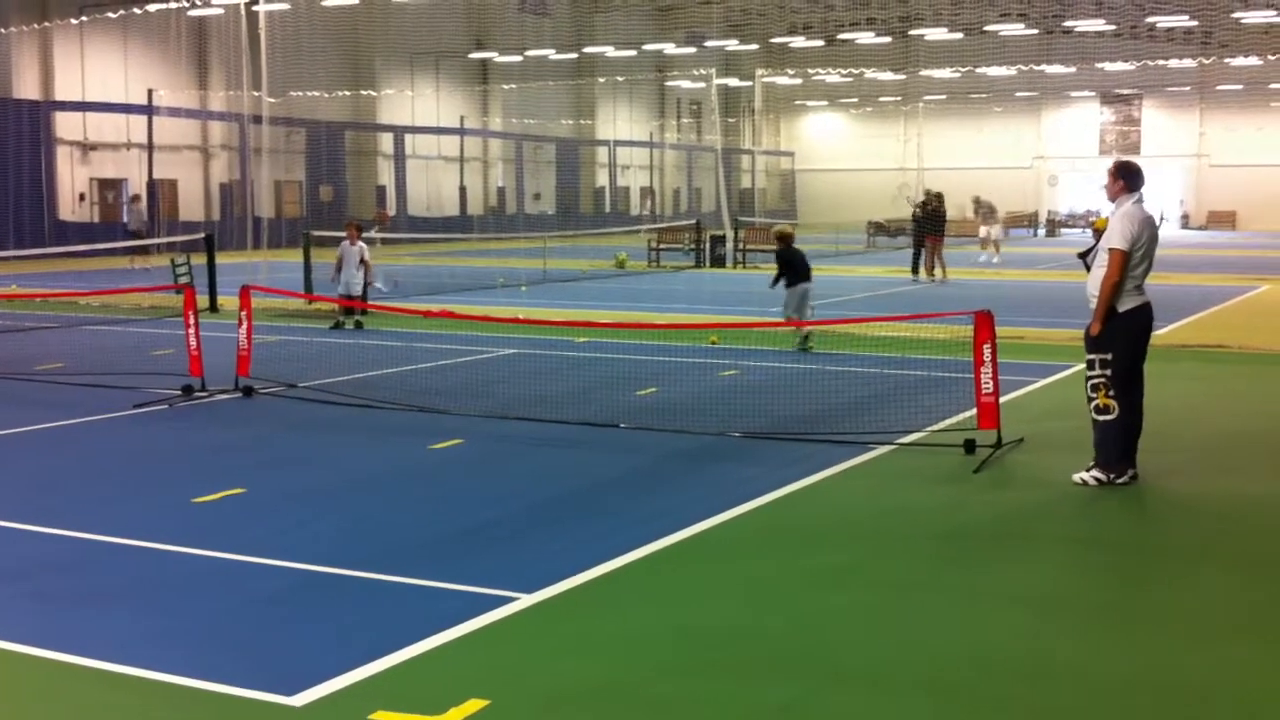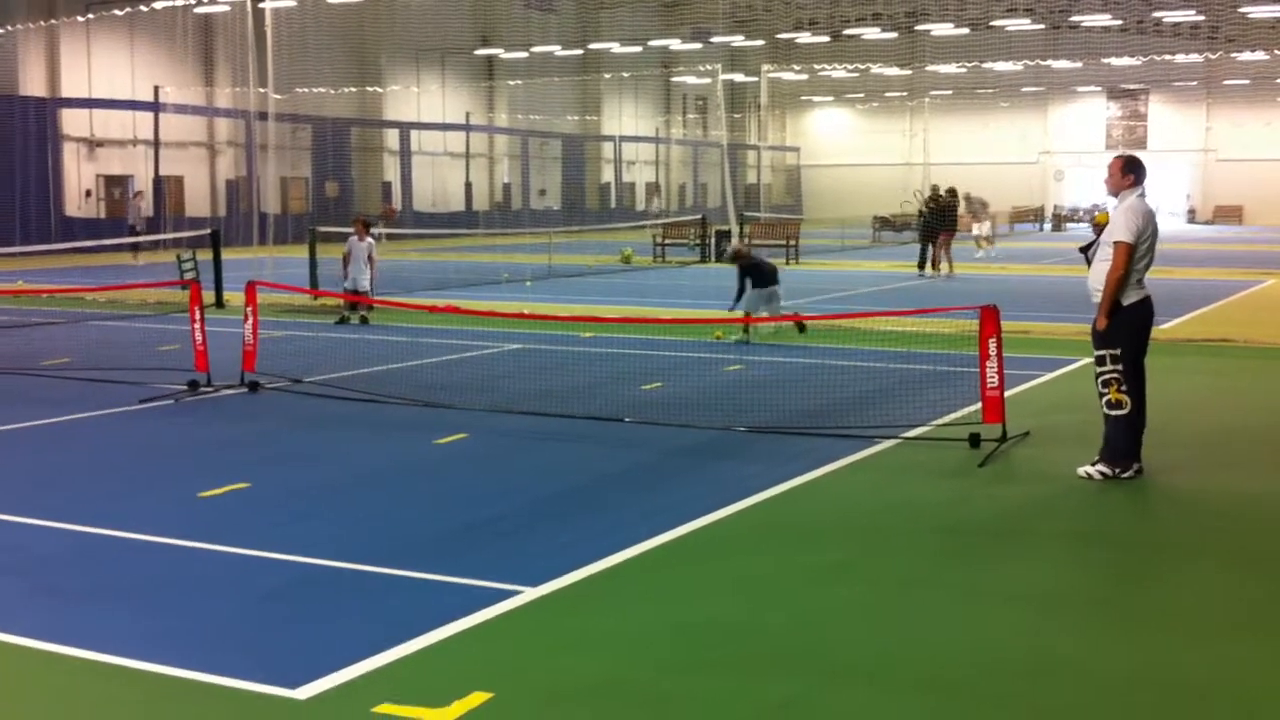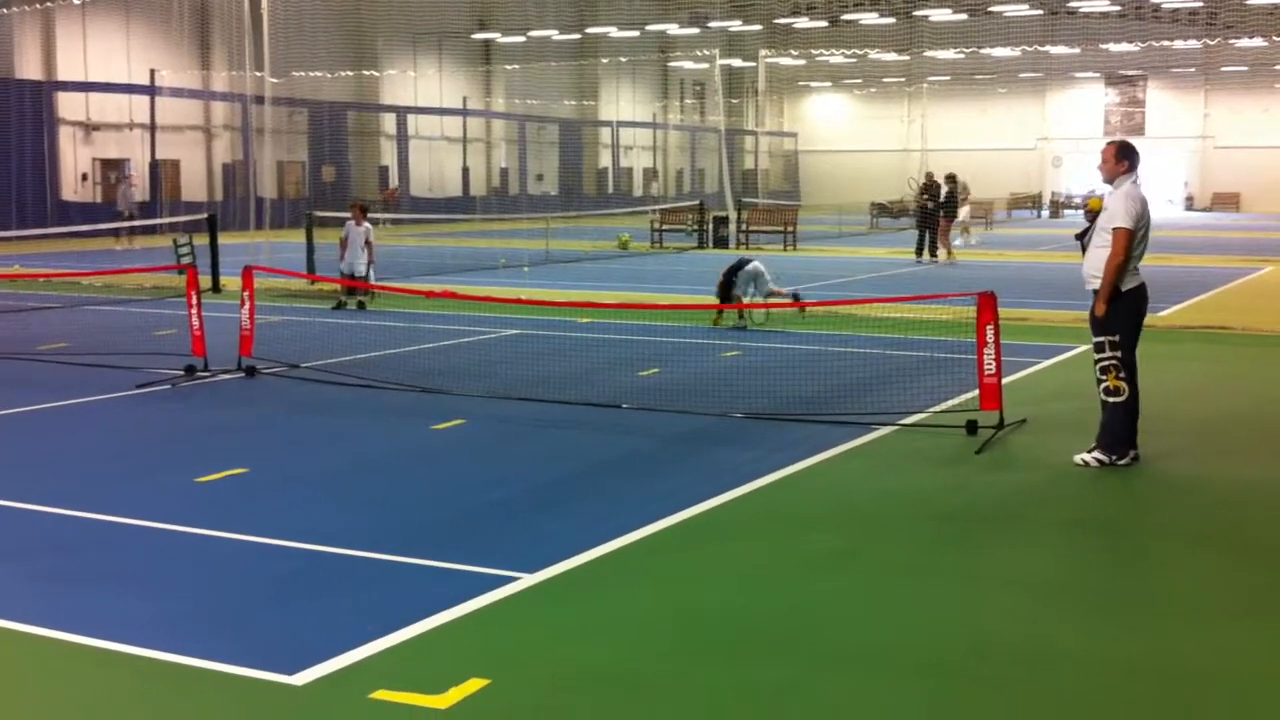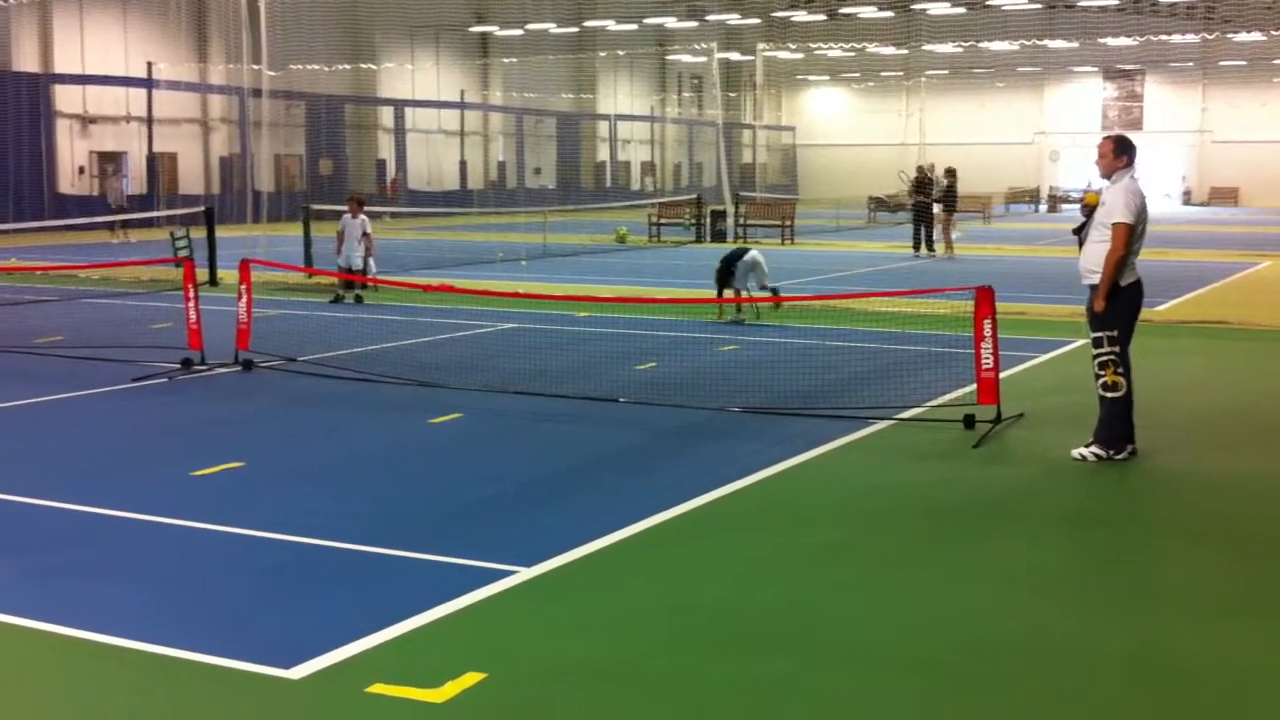
dt=0.3s
person 1, frame 1
left shoulder: (1124, 218)
right shoulder: (1143, 217)
left elbow: (1114, 276)
left wrist: (1098, 319)
right wrist: (1104, 240)
left hip: (1117, 316)
right hip: (1135, 311)
left knee: (1104, 391)
right knee: (1127, 390)
left ankle: (1111, 467)
right ankle: (1123, 462)
person 1, frame 2
left shoulder: (1127, 211)
right shoulder: (1141, 210)
left elbow: (1119, 268)
left wrist: (1103, 313)
right wrist: (1103, 234)
left hip: (1121, 309)
right hip: (1135, 306)
left knee: (1114, 386)
right knee: (1129, 385)
left ankle: (1117, 460)
right ankle: (1128, 456)
person 1, frame 3
left shoulder: (1124, 197)
right shoulder: (1125, 195)
left elbow: (1118, 255)
left wrist: (1102, 300)
right wrist: (1095, 221)
left hip: (1117, 296)
right hip: (1123, 294)
left knee: (1111, 372)
right knee: (1121, 371)
left ankle: (1113, 448)
right ankle: (1123, 444)
person 1, frame 4
left shoulder: (1124, 192)
right shoulder: (1117, 190)
left elbow: (1118, 250)
left wrist: (1101, 295)
right wrist: (1092, 214)
left hip: (1114, 291)
right hip: (1112, 290)
left knee: (1109, 367)
right knee: (1112, 365)
left ankle: (1112, 443)
right ankle: (1119, 438)
